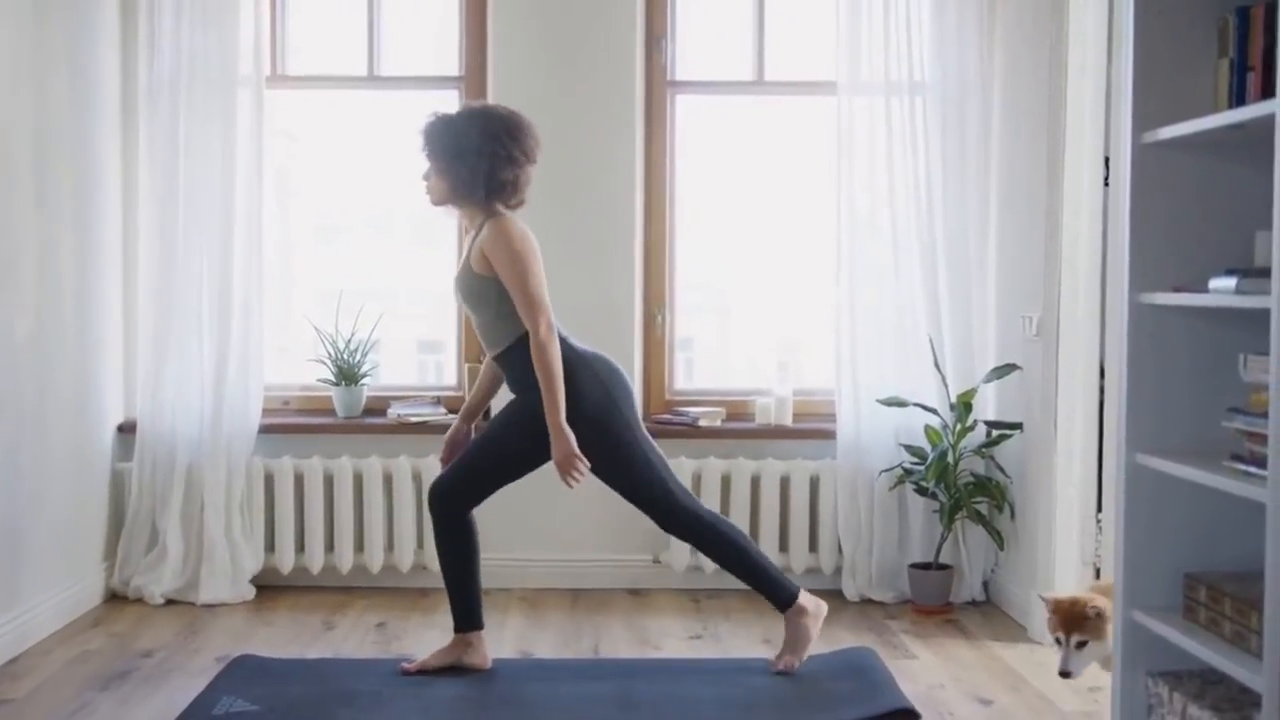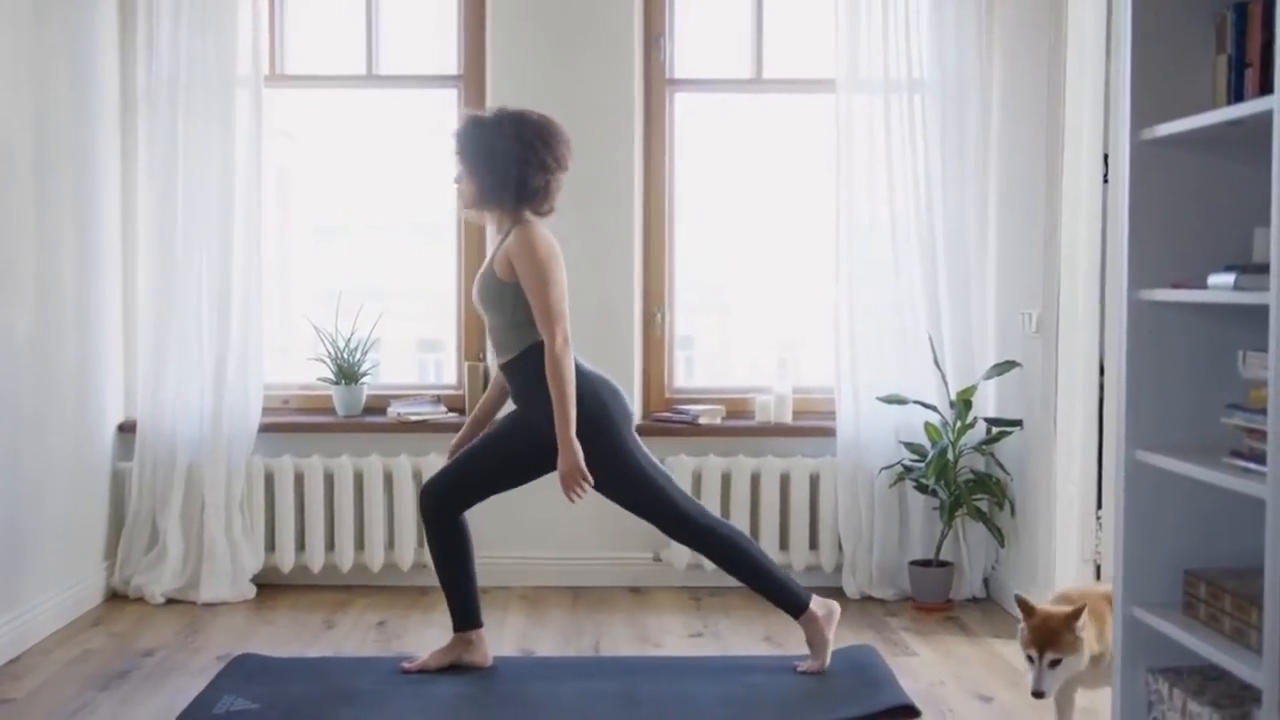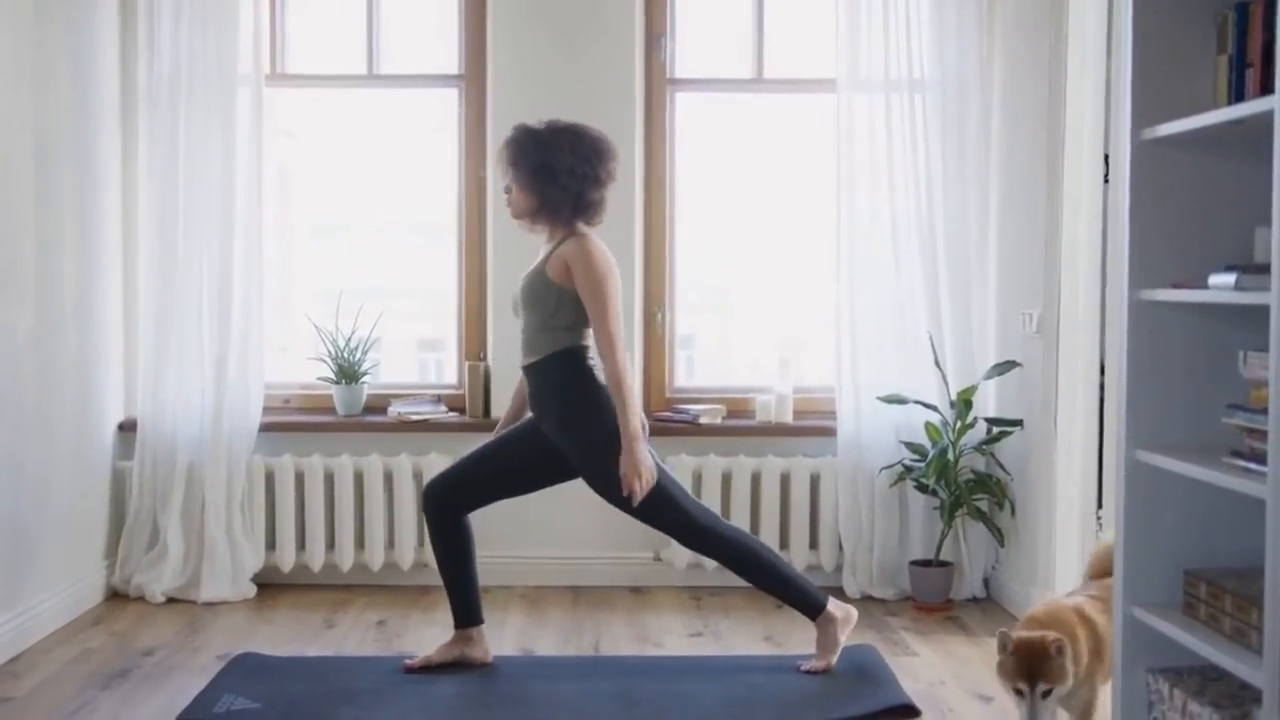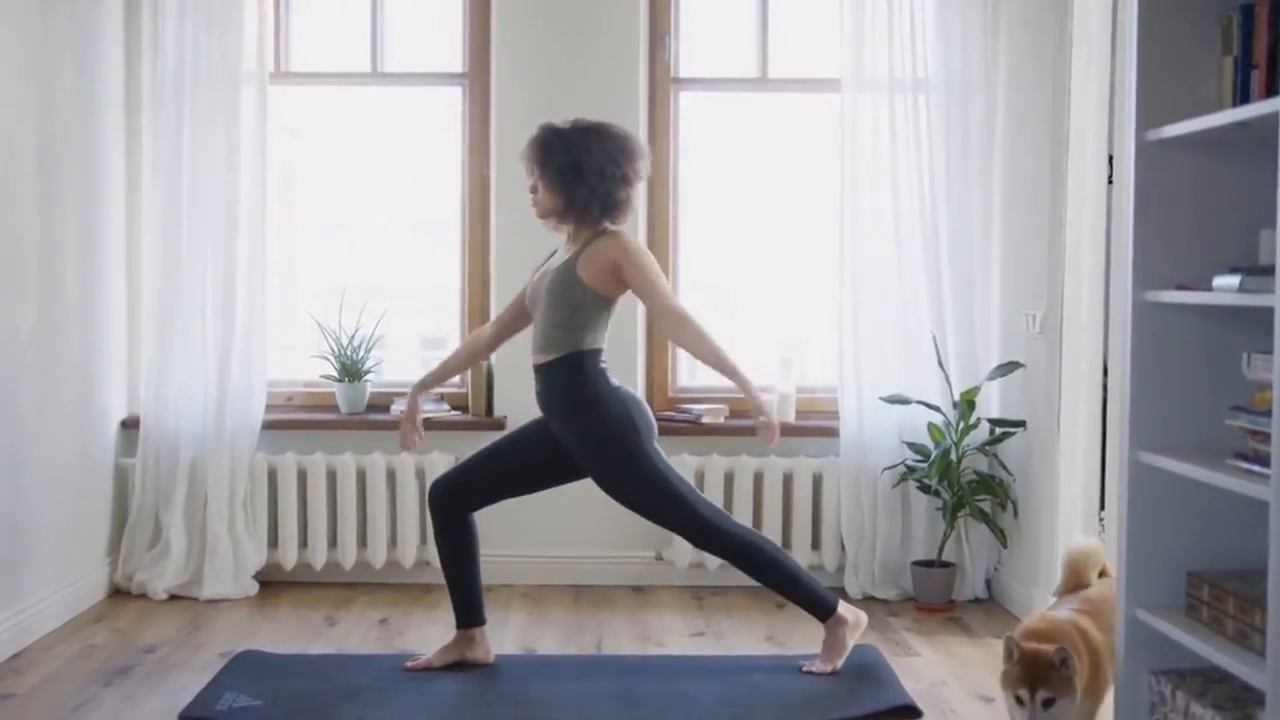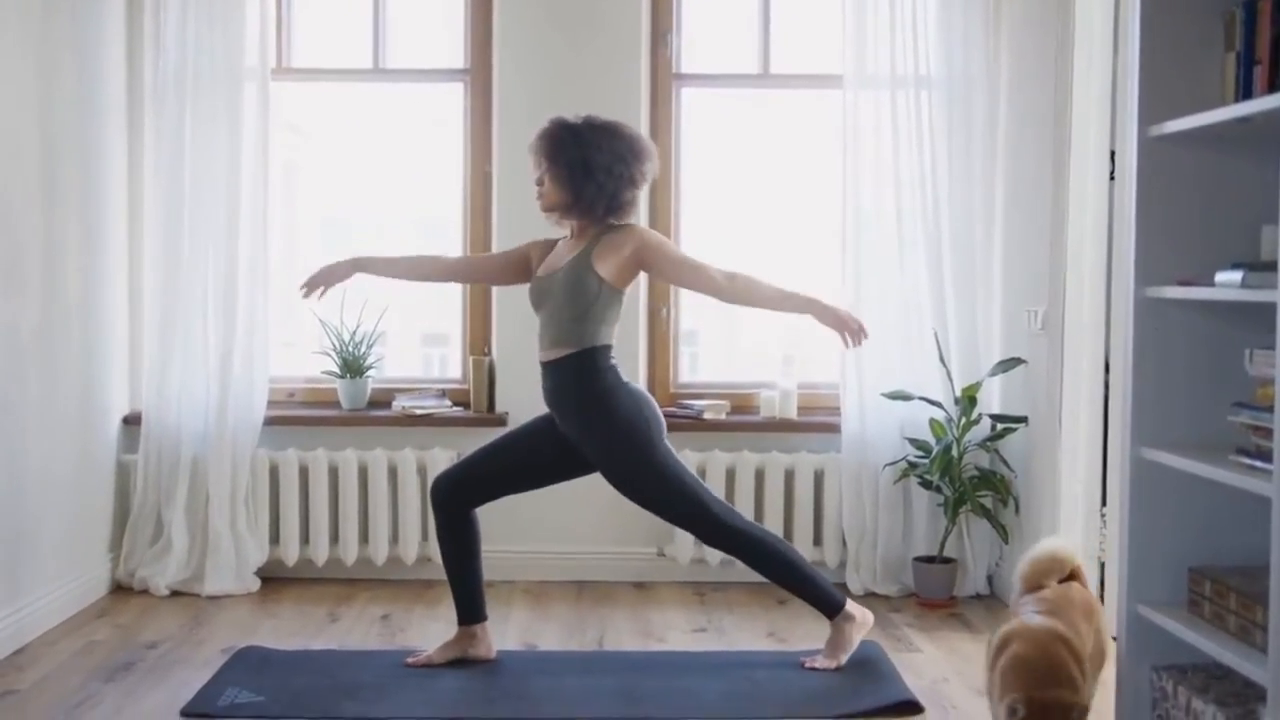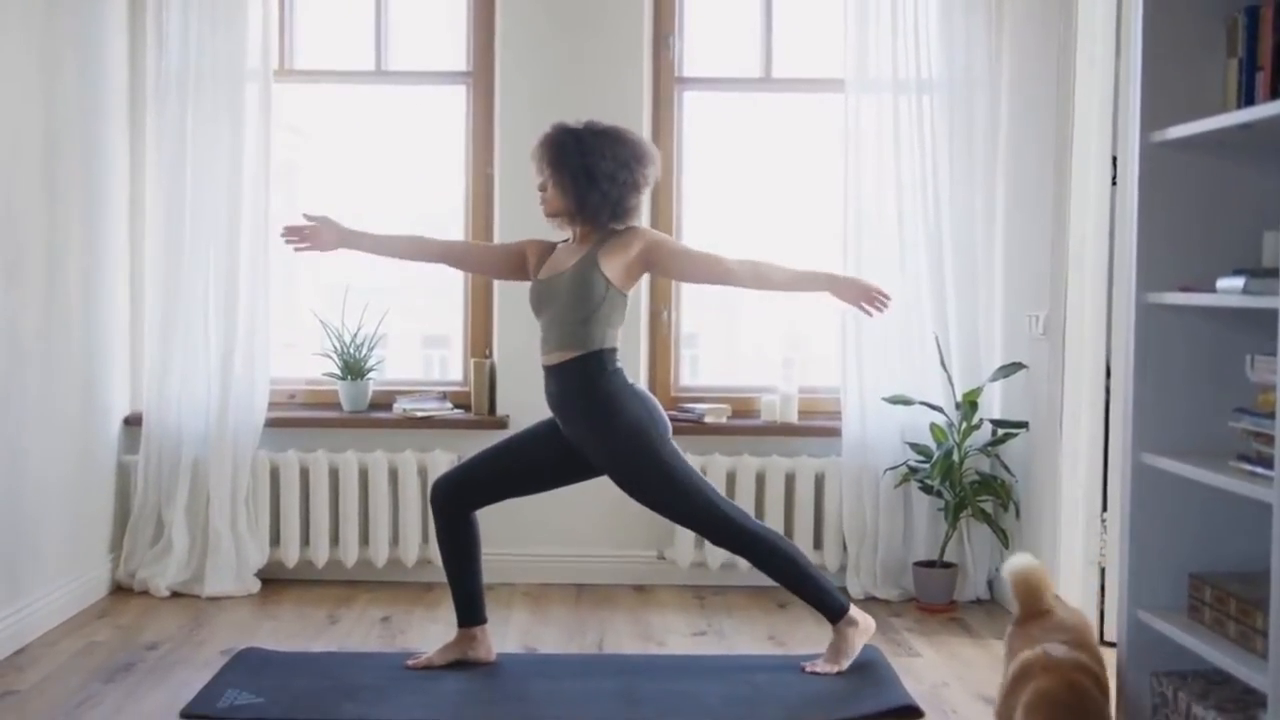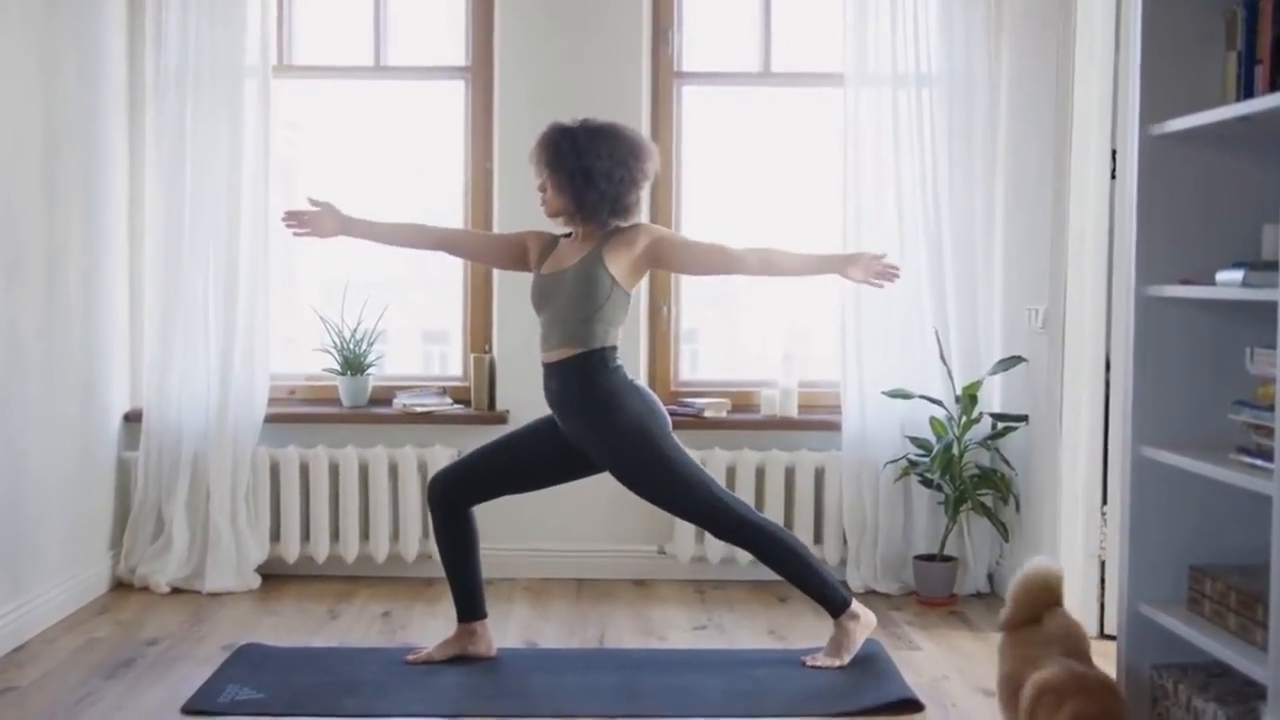
dt=0.3s
person 1, frame 1
left shoulder: (501, 233)
right shoulder: (480, 235)
left elbow: (540, 331)
left wrist: (561, 429)
right wrist: (465, 421)
left hip: (583, 392)
right hip: (546, 396)
left knee: (674, 510)
right knee: (447, 495)
left ankle: (798, 607)
right ankle: (468, 643)
person 1, frame 2
left shoulder: (528, 240)
right shoulder: (507, 243)
left elbow: (557, 343)
left wrist: (568, 443)
right wrist: (472, 429)
left hip: (582, 410)
right hip: (542, 410)
left knee: (681, 518)
right knee: (439, 497)
left ankle: (811, 611)
right ankle: (468, 641)
person 1, frame 3
left shoulder: (583, 250)
right shoulder: (553, 255)
left elbow: (611, 349)
left wrist: (632, 443)
right wrist: (502, 435)
left hip: (591, 420)
right hip: (557, 424)
left knee: (697, 529)
right knee: (442, 497)
left ankle: (829, 614)
right ankle: (469, 637)
person 1, frame 4
left shoulder: (615, 248)
right shoulder: (559, 258)
left elbow: (678, 321)
right elbow: (496, 330)
left wrist: (746, 387)
right wrist: (425, 385)
left hip: (601, 418)
right hip: (565, 422)
left knee: (706, 527)
right knee: (448, 494)
left ankle: (839, 616)
right ankle: (470, 638)
person 1, frame 5
left shoulder: (626, 243)
right shoulder: (545, 253)
left elbow: (720, 281)
right elbow: (452, 269)
left wrist: (814, 306)
right wrist: (358, 264)
left hip: (611, 412)
right hip: (570, 419)
left knee: (715, 523)
right knee: (451, 491)
left ankle: (846, 614)
right ankle: (473, 634)
person 1, frame 6
left shoulder: (632, 245)
right shoulder: (540, 255)
left elbow: (735, 270)
right elbow: (440, 251)
left wrist: (830, 282)
right wrist: (347, 237)
left hip: (617, 416)
right hip: (573, 424)
left knee: (723, 523)
right knee: (451, 494)
left ankle: (848, 620)
right ankle: (473, 637)
person 1, frame 7
left shoulder: (634, 243)
right shoulder: (540, 248)
left elbow: (740, 259)
right elbow: (442, 238)
left wrist: (838, 263)
right wrist: (348, 226)
left hip: (616, 414)
right hip: (572, 421)
left knee: (727, 517)
right knee: (448, 490)
left ankle: (849, 614)
right ankle: (472, 633)
